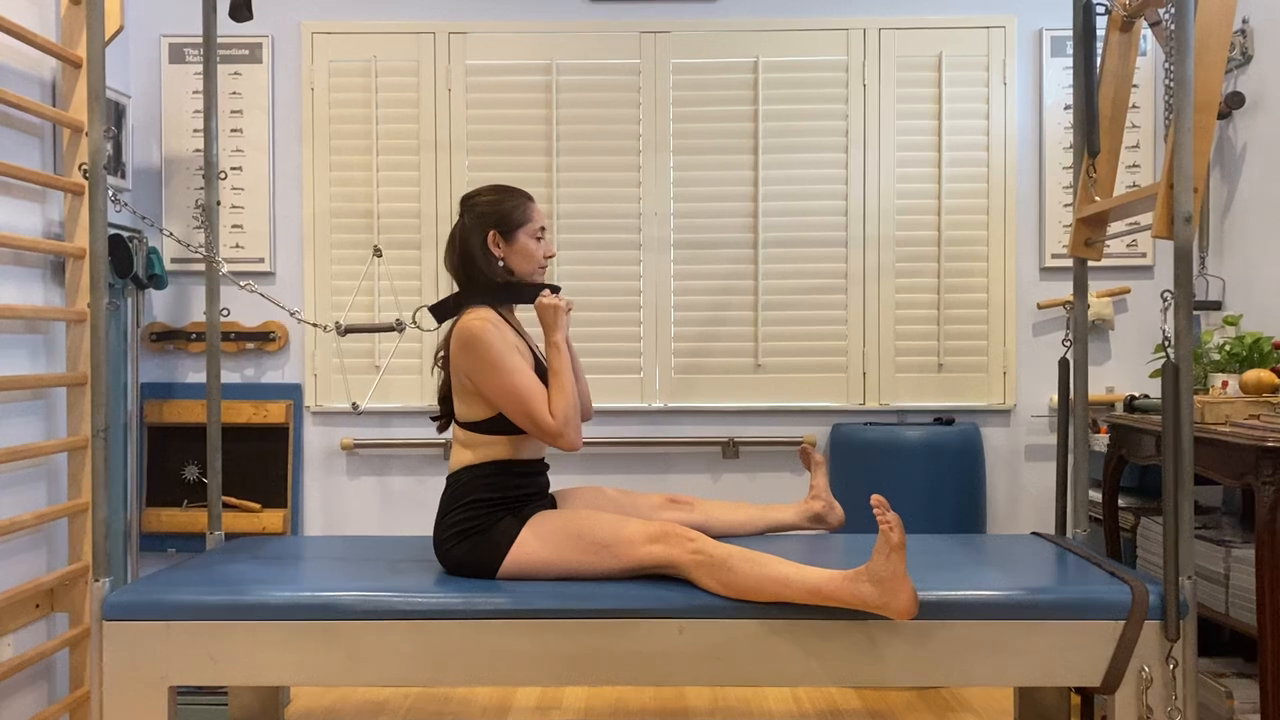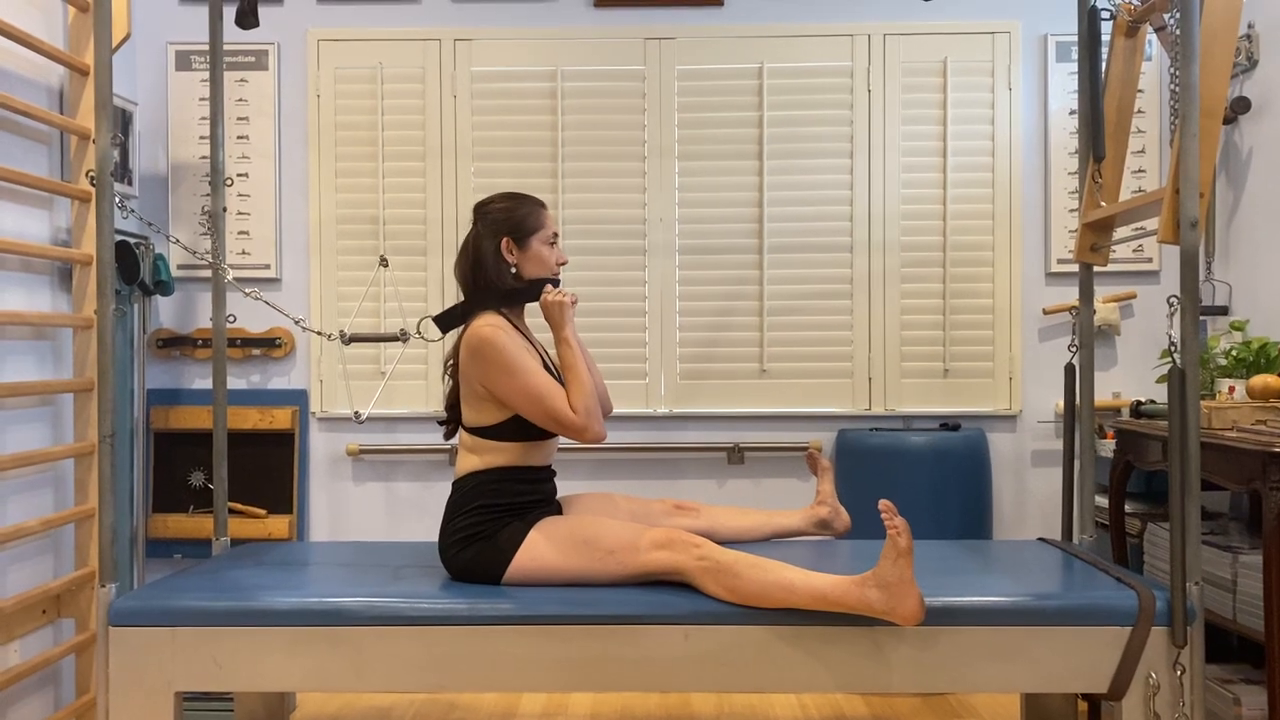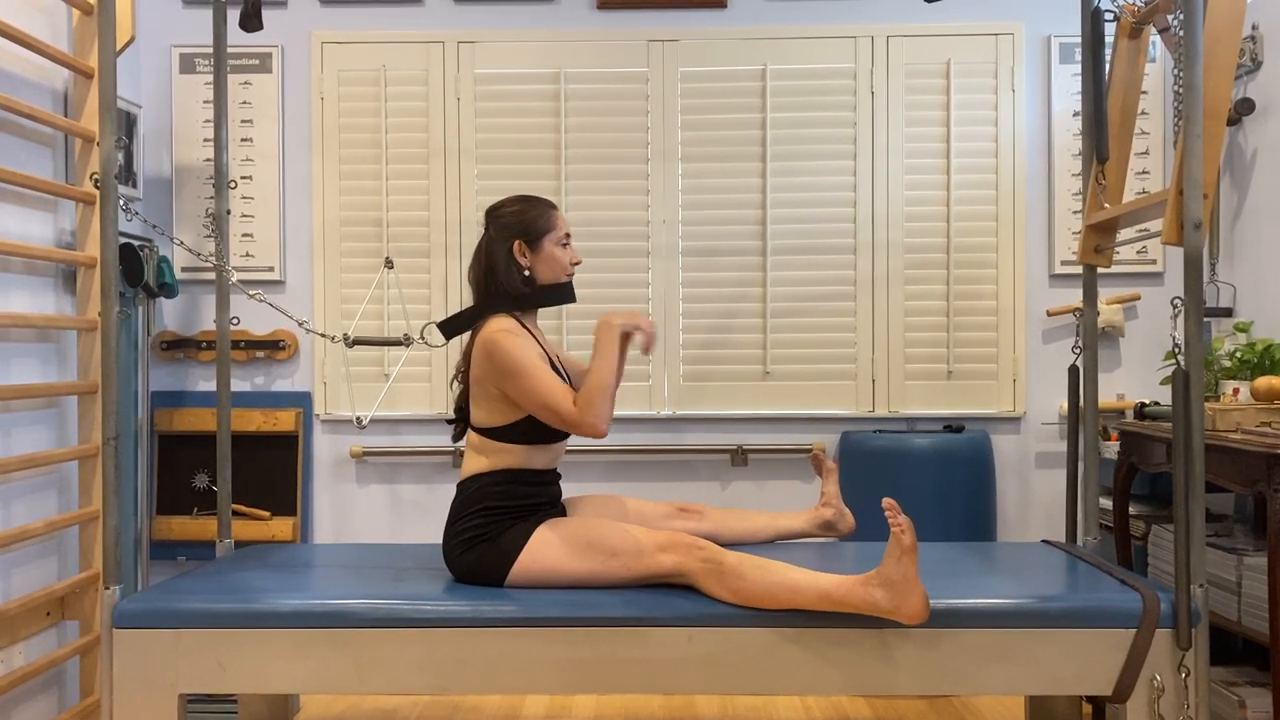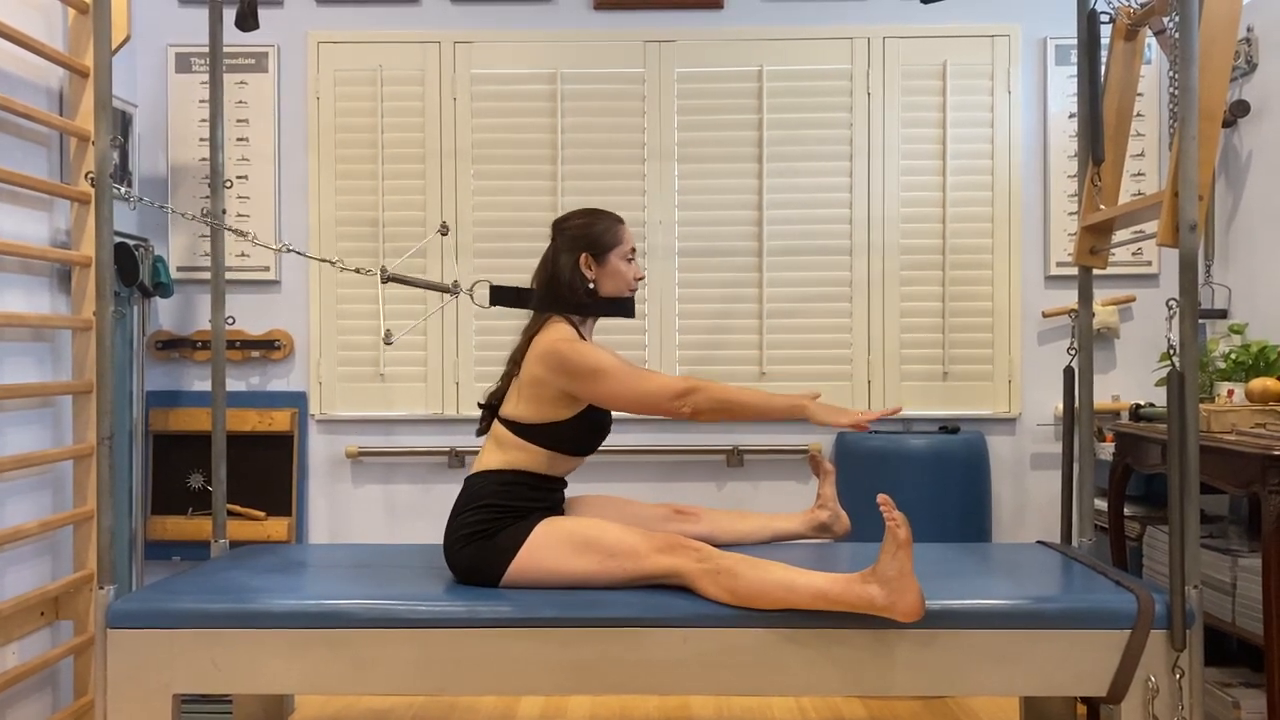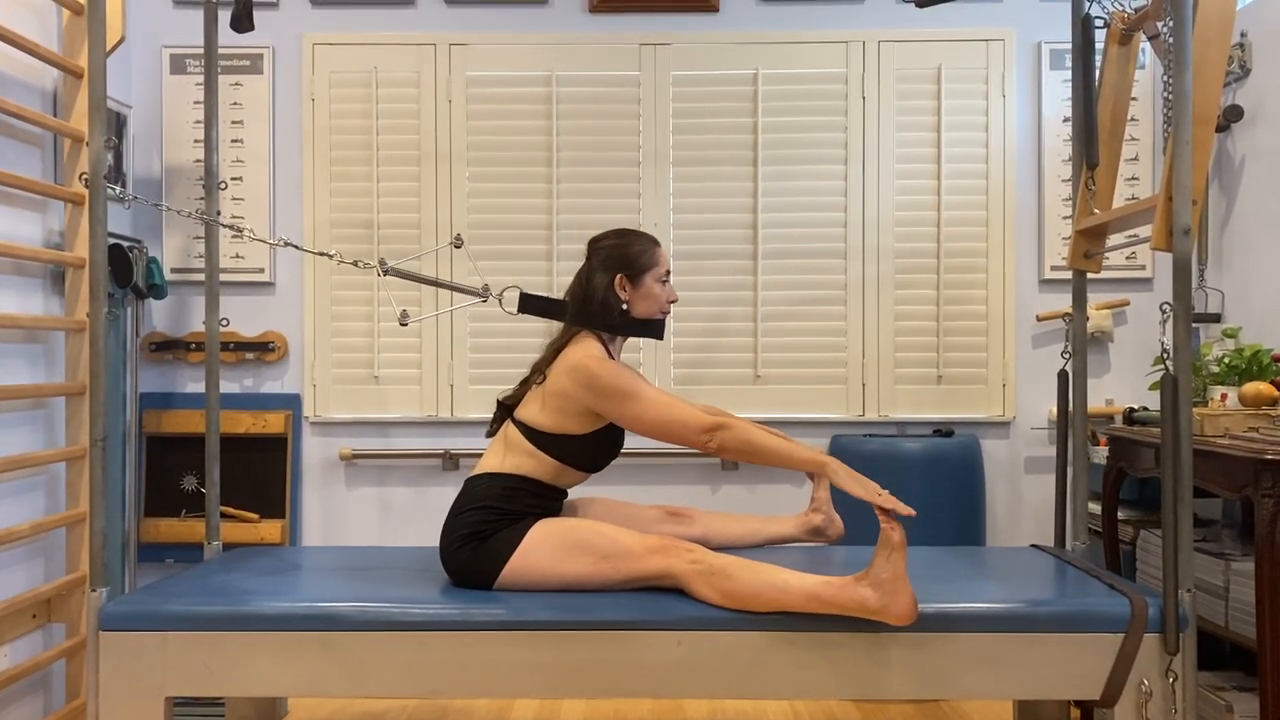
dt=1s
person 1, frame 1
left shoulder: (500, 321)
right shoulder: (479, 329)
left elbow: (581, 410)
right elbow: (565, 433)
left wrist: (560, 334)
right wrist: (555, 336)
left hip: (522, 507)
right hip: (485, 528)
left knee: (673, 507)
right knee: (675, 544)
left ankle: (810, 511)
person 1, frame 2
left shoulder: (511, 328)
right shoulder: (489, 336)
left elbow: (601, 408)
right elbow: (587, 427)
left wrist: (567, 331)
right wrist: (564, 333)
left hip: (530, 511)
right hip: (491, 534)
left knee: (676, 513)
right knee: (680, 551)
left ankle: (814, 517)
person 1, frame 3
left shoulder: (521, 330)
right shoulder: (501, 338)
left elbow: (593, 387)
right elbow: (591, 420)
left wrist: (620, 341)
right wrist: (609, 334)
left hip: (532, 512)
right hip: (493, 535)
left knee: (682, 516)
right knee: (681, 554)
left ankle: (819, 518)
person 1, frame 4
left shoulder: (568, 337)
right shoulder: (562, 349)
left elbow: (673, 393)
right elbow: (686, 400)
left wrist: (789, 404)
right wrist: (804, 408)
left hip: (527, 514)
right hip: (492, 533)
left knee: (680, 518)
right knee: (682, 558)
left ankle: (812, 520)
right ankle: (872, 594)
person 1, frame 5
left shoulder: (594, 354)
right shoulder: (590, 366)
left elbow: (699, 416)
right elbow: (712, 435)
left wrist: (797, 448)
right wrist: (828, 465)
left hip: (523, 518)
right hip: (489, 535)
left knee: (676, 521)
right knee: (678, 559)
left ankle: (805, 523)
